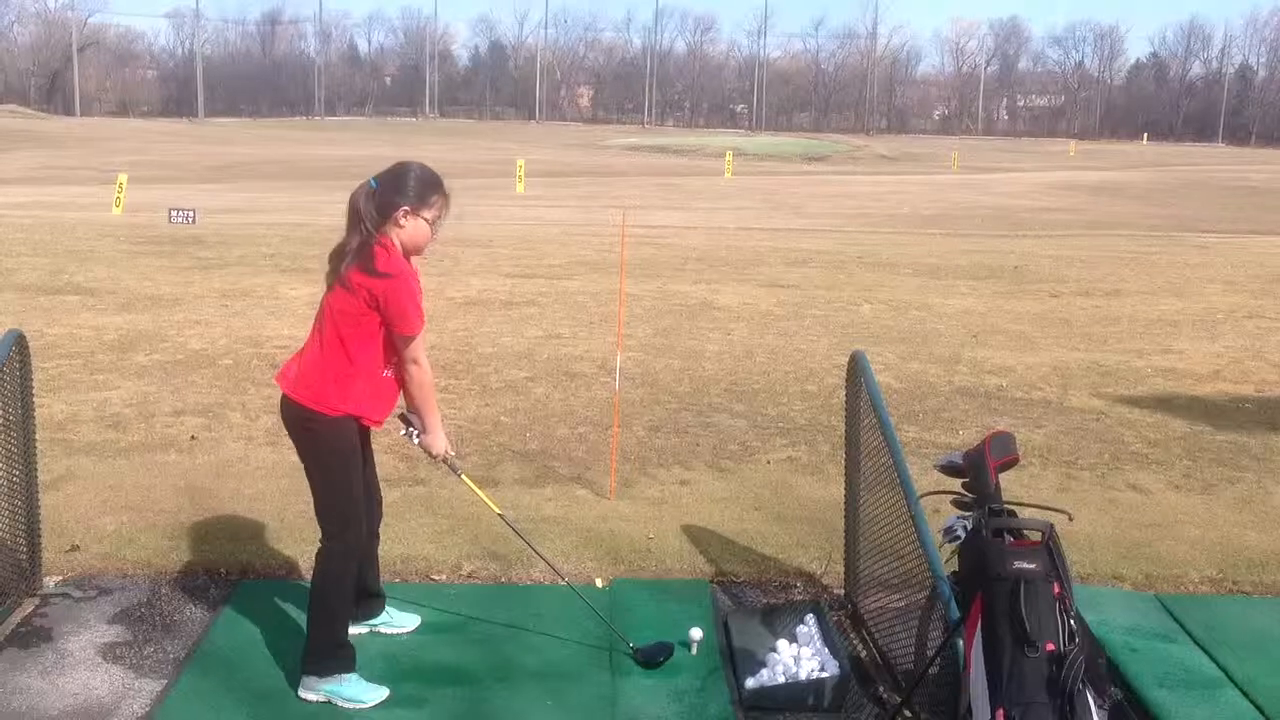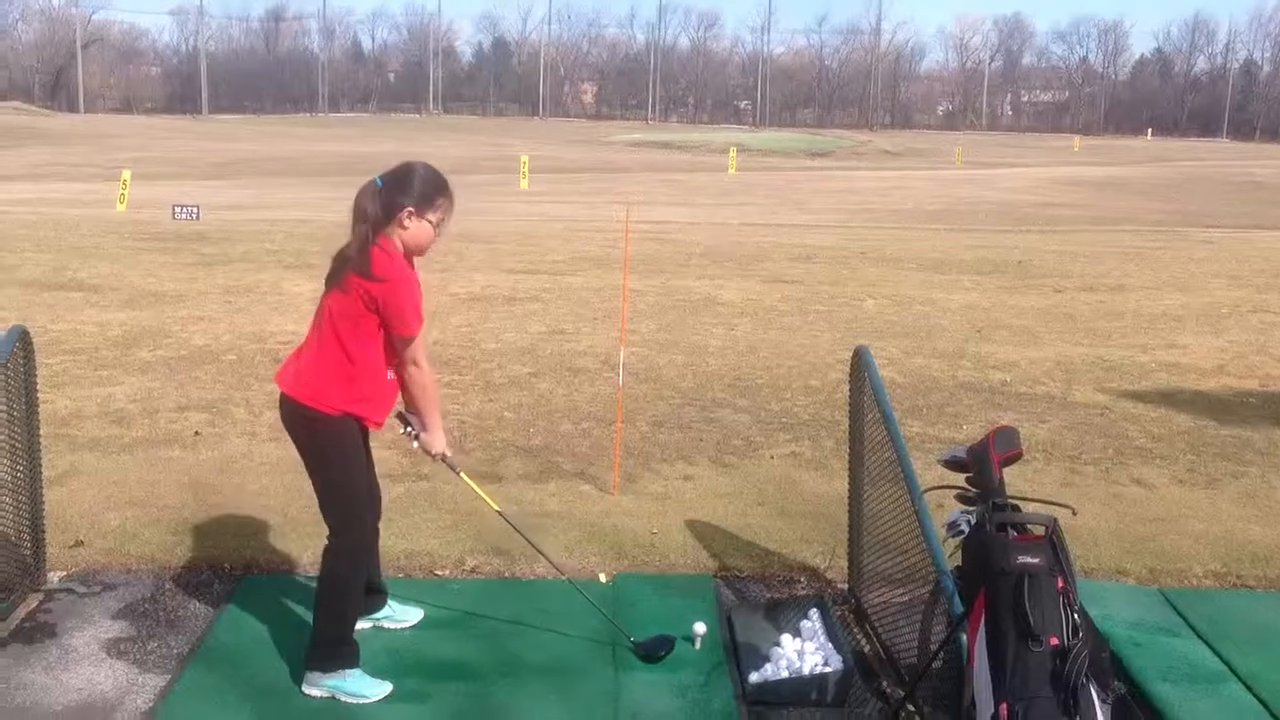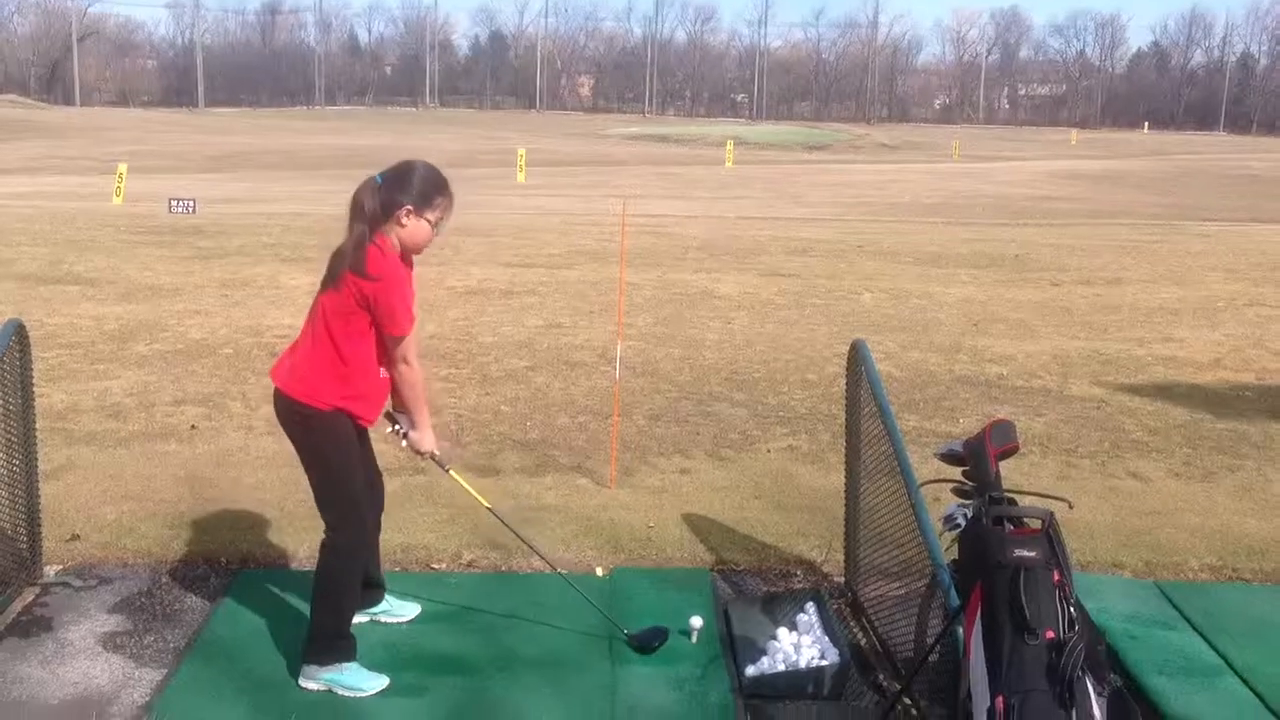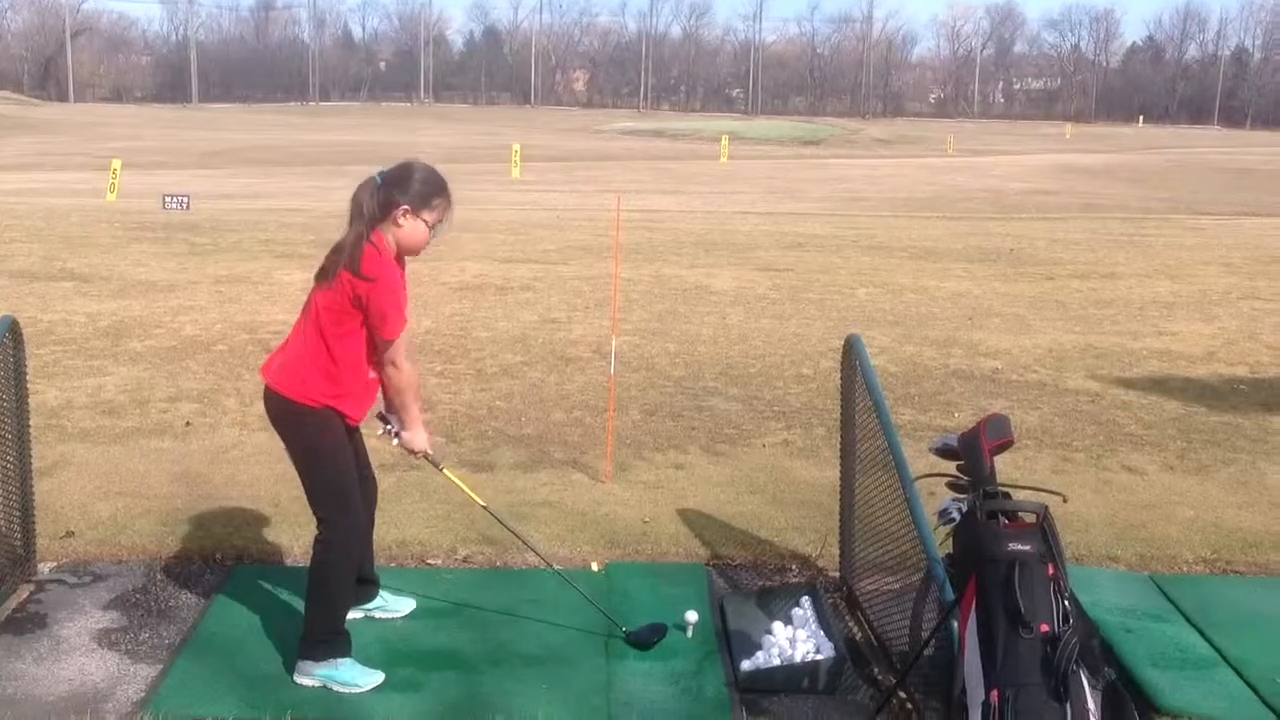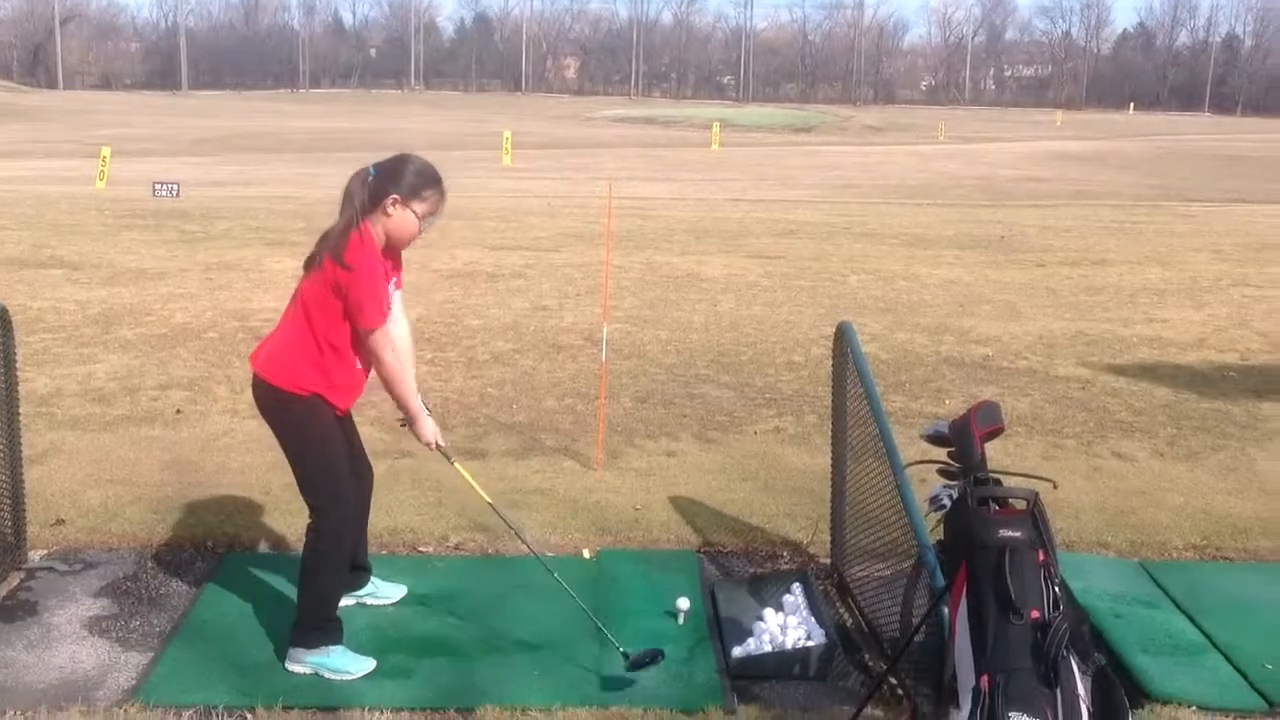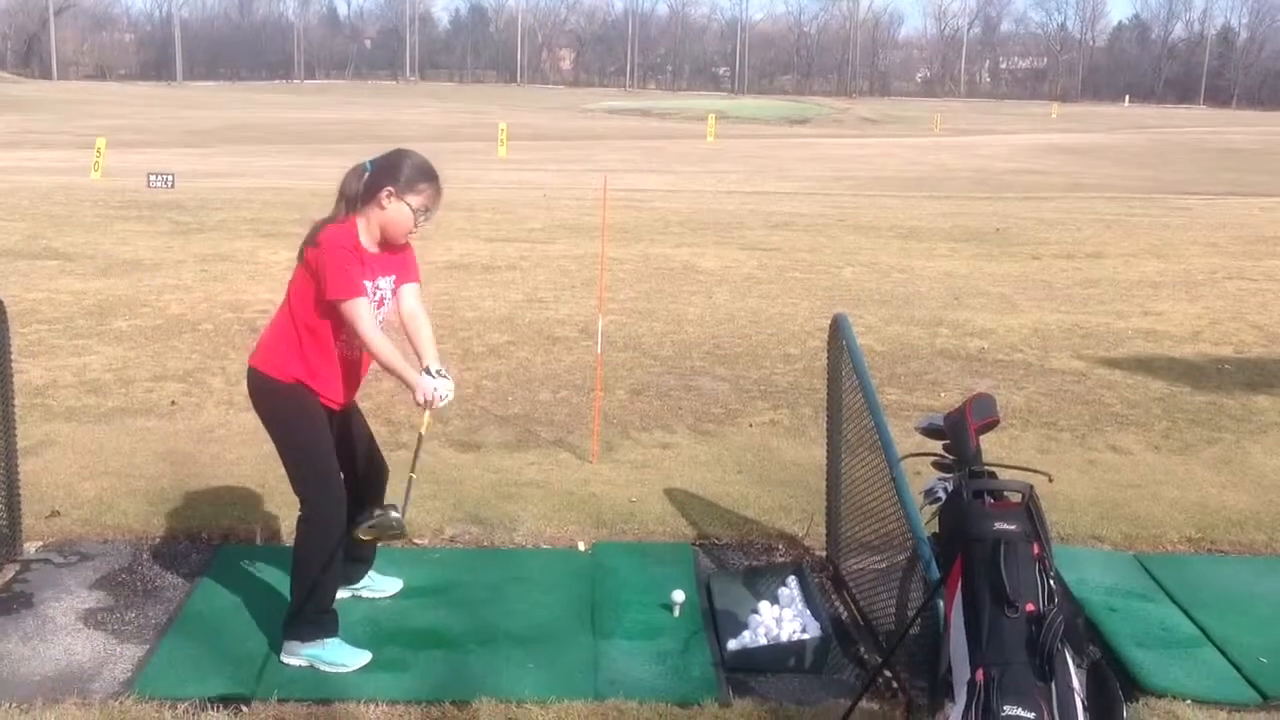
dt=0.2s
person 1, frame 1
left shoulder: (371, 256)
right shoulder: (391, 272)
left elbow: (389, 354)
right elbow: (414, 360)
left wrist: (419, 416)
right wrist: (433, 428)
left hip: (336, 406)
right hip: (323, 412)
left knee: (365, 510)
right knee: (344, 532)
left ankle: (363, 608)
right ankle: (323, 670)
person 1, frame 2
left shoulder: (373, 256)
right shoulder: (393, 273)
left elbow: (395, 356)
right elbow: (415, 361)
left wrist: (417, 414)
right wrist: (433, 428)
left hip: (331, 403)
right hip: (324, 411)
left knee: (364, 507)
right knee: (351, 528)
left ankle: (367, 603)
right ankle: (327, 666)
person 1, frame 3
left shoulder: (372, 253)
right shoulder: (386, 271)
left elbow: (385, 353)
right elbow: (405, 359)
left wrist: (405, 412)
right wrist: (422, 426)
left hip: (332, 399)
right hip: (316, 405)
left knee: (367, 499)
right knee: (348, 522)
left ankle: (365, 597)
right ankle: (324, 660)
person 1, frame 4
left shoulder: (373, 252)
right shoulder: (378, 271)
left elbow: (380, 354)
right elbow: (395, 362)
left wrist: (397, 414)
right wrist: (413, 425)
left hip: (323, 395)
right hip: (304, 402)
left knee: (361, 493)
right knee: (341, 518)
left ankle: (360, 593)
right ankle: (319, 656)
person 1, frame 5
left shoulder: (381, 250)
right shoulder: (358, 259)
left elbow: (398, 329)
right elbow: (381, 351)
left wrist: (418, 401)
right wrist: (418, 417)
left hip: (319, 386)
right hip: (291, 390)
left knee: (356, 480)
right knee: (334, 506)
left ankle: (351, 579)
right ankle: (311, 642)
person 1, frame 6
left shoulder: (398, 252)
right shoulder: (333, 242)
left elbow: (413, 311)
right elbow: (363, 328)
left wrist: (434, 369)
right wrist: (413, 380)
left hip: (330, 385)
right hip: (284, 381)
left knee: (368, 473)
right knee: (325, 498)
left ankle: (349, 572)
right ankle: (306, 635)
